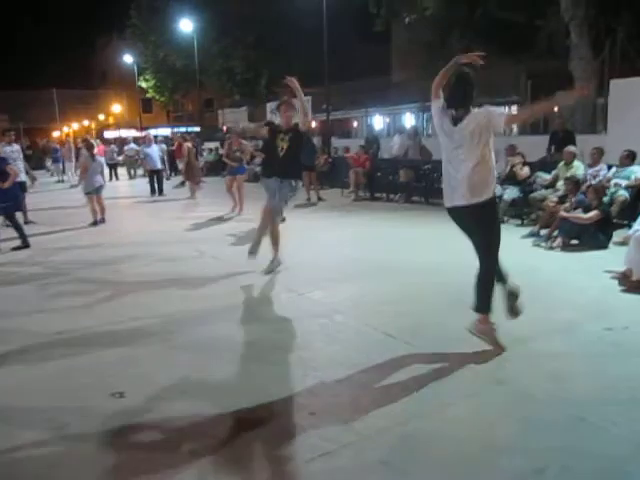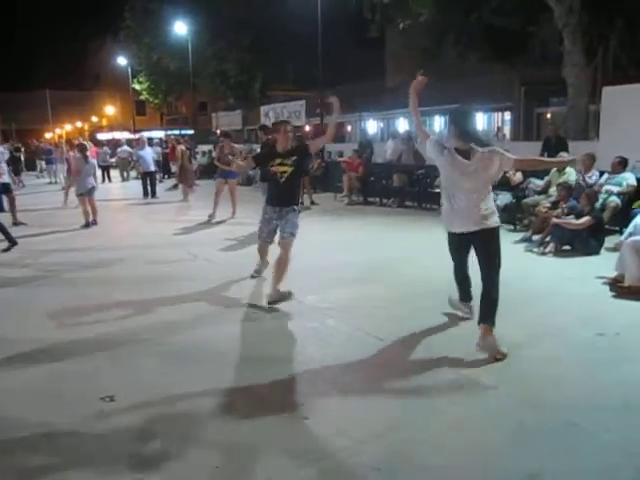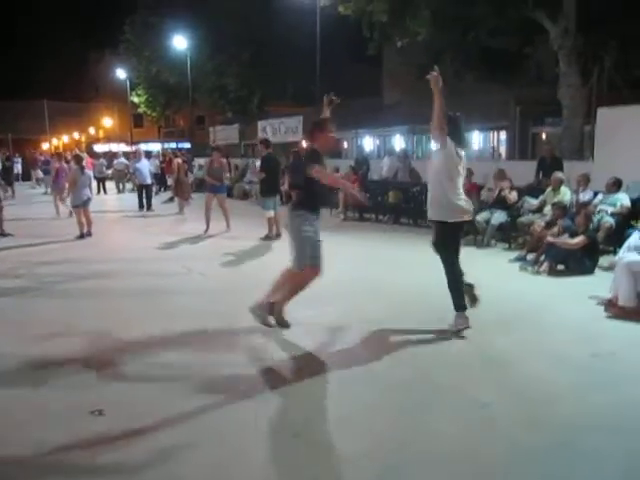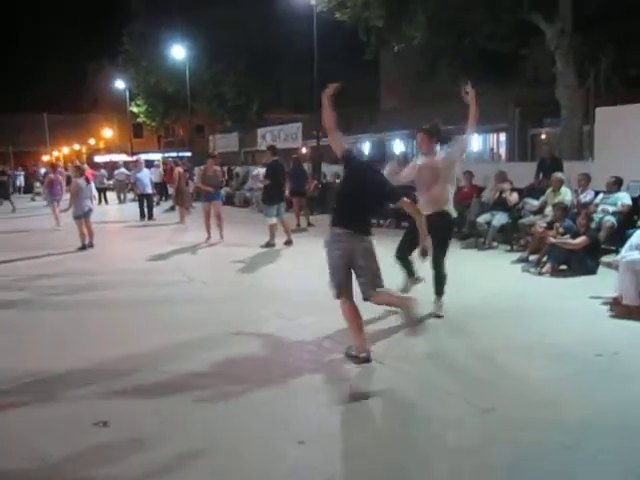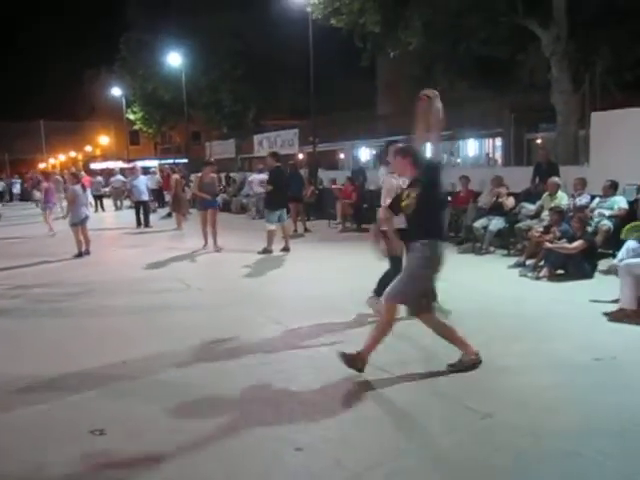
dt=0.3s
person 1, frame 1
left shoulder: (441, 119)
right shoulder: (483, 119)
left elbow: (436, 89)
right elbow: (524, 115)
left wrist: (457, 62)
right wrist: (566, 98)
left hip: (453, 202)
right hip: (480, 199)
left knee: (484, 250)
right knee: (489, 255)
left ankle: (507, 287)
right ankle: (482, 318)
person 1, frame 2
left shoulder: (441, 154)
right shoulder: (490, 156)
left elbow: (419, 128)
right elbow: (524, 163)
left wrist: (414, 93)
right wrist: (562, 162)
left hip: (456, 226)
right hip: (486, 225)
left knee: (459, 264)
right knee: (491, 278)
left ankle: (465, 303)
right ankle: (487, 333)
person 1, frame 3
left shoulder: (446, 149)
right shoulder: (454, 153)
left elbow: (438, 122)
left wrist: (437, 90)
left hip: (448, 216)
right hip: (457, 214)
left knee: (449, 263)
right knee: (449, 258)
left ankle: (461, 315)
right ankle: (465, 287)
person 1, frame 4
left shoulder: (450, 157)
right shoulder: (416, 165)
left elbow: (470, 131)
right elbow: (398, 179)
left wrist: (472, 103)
right wrist: (390, 173)
left hip: (443, 216)
right hip: (423, 215)
left knee: (438, 263)
right knee: (402, 253)
left ankle: (438, 300)
right ankle: (411, 277)
person 1, frame 5
right shoulder: (391, 180)
right elbow: (387, 207)
left hip: (407, 225)
right hip: (394, 226)
right knee: (396, 267)
right ankle: (374, 298)
person 2, frame 1
left shoulder: (297, 130)
right shoulder: (276, 130)
left elbow: (306, 115)
right elbow: (261, 131)
left wrist: (297, 89)
left hip: (288, 182)
right hip: (275, 180)
left knee: (268, 212)
right knee: (272, 219)
left ankle: (257, 240)
right ankle: (276, 257)
person 2, frame 2
left shoulder: (301, 151)
right shoulder: (268, 155)
left elbow: (328, 137)
right elbow: (246, 163)
left wrist: (335, 112)
left hip: (290, 210)
right hip: (271, 208)
left knee: (286, 246)
right knee: (262, 245)
left ankle: (275, 291)
right ankle: (262, 264)
person 2, frame 3
left shoulder: (317, 153)
right shoulder: (312, 156)
left elbow: (323, 128)
right elbow: (319, 174)
left wrist: (327, 109)
right wrist: (347, 186)
left hip: (311, 217)
right hip: (302, 216)
left knee: (312, 270)
right knee: (304, 267)
left ankle: (276, 306)
right ankle: (265, 303)
person 2, frame 4
left shoulder: (355, 167)
right shoulder: (383, 185)
left elbow: (332, 131)
right elbow: (413, 208)
left wrist: (326, 99)
right wrist: (423, 236)
left hip: (338, 237)
right hip: (362, 239)
left knee: (344, 296)
right knee: (374, 293)
left ankle: (360, 348)
right ankle: (403, 302)
person 2, frame 5
left shoulder: (429, 174)
right shoulder: (404, 193)
left elbow: (434, 133)
right elbow: (385, 215)
left wrist: (432, 100)
left hip: (427, 248)
right hip: (416, 249)
left knee: (390, 300)
right knee: (422, 312)
left ankle: (364, 355)
right ankle: (469, 353)
